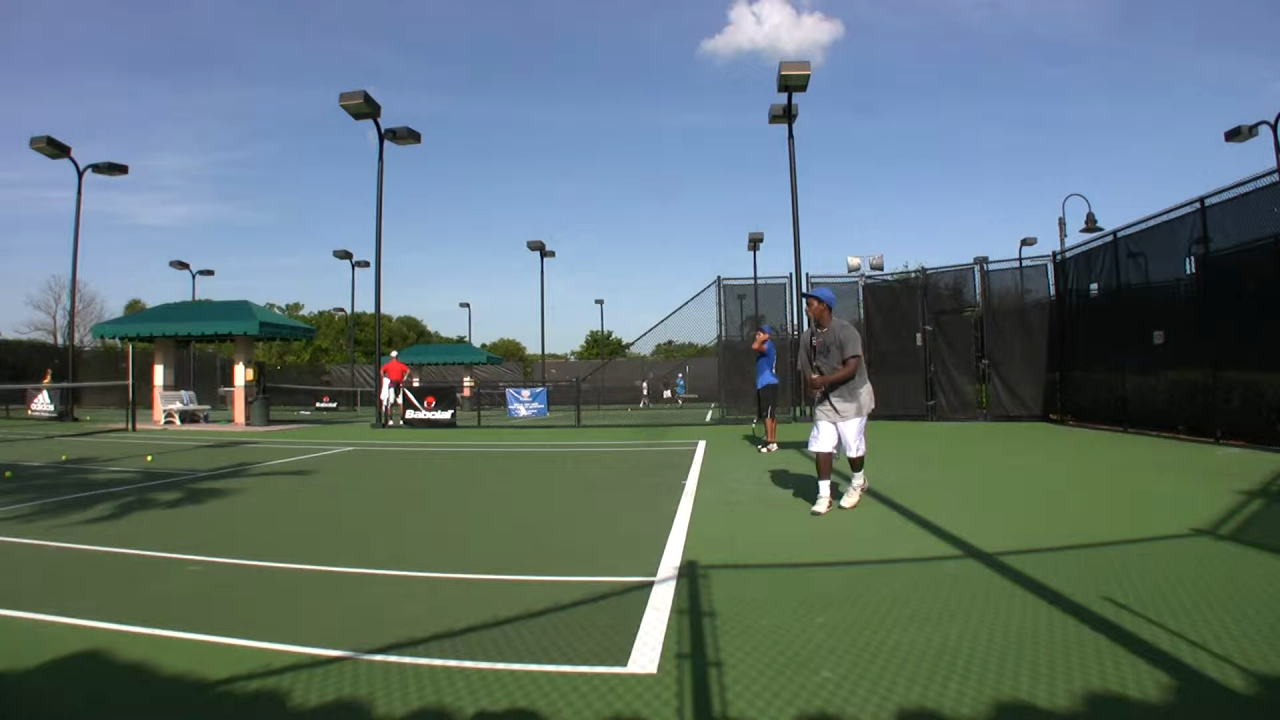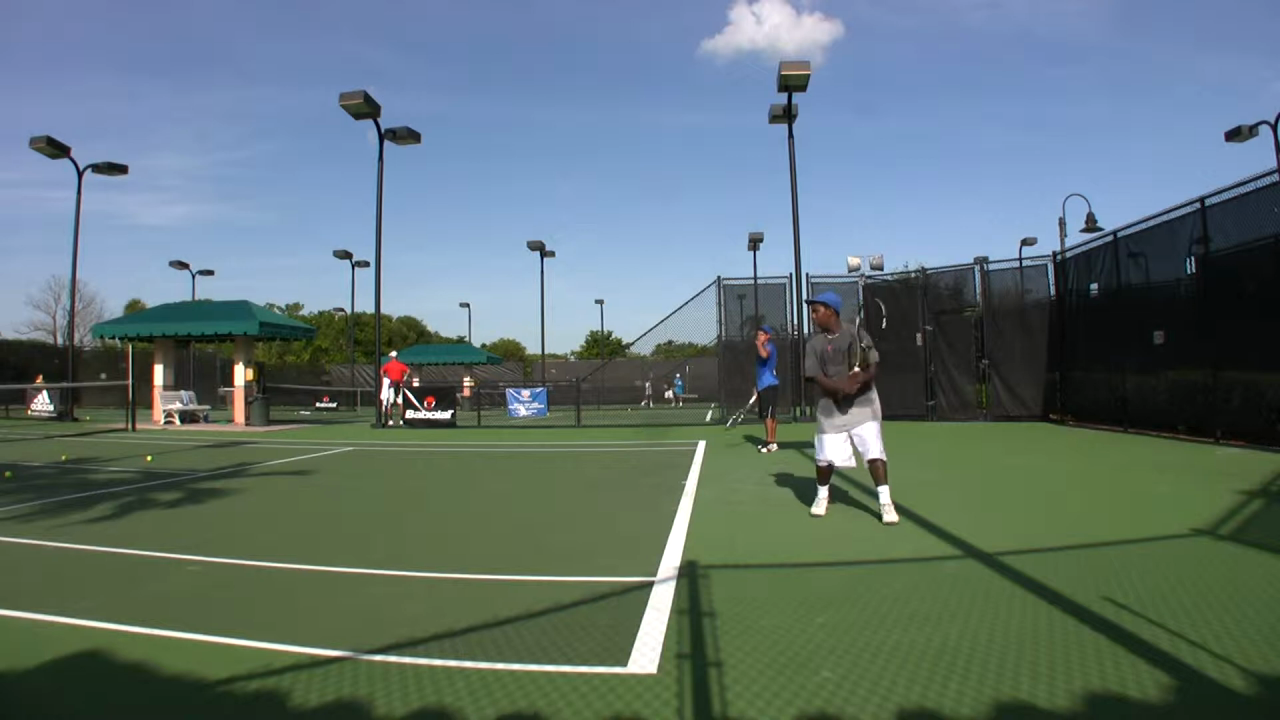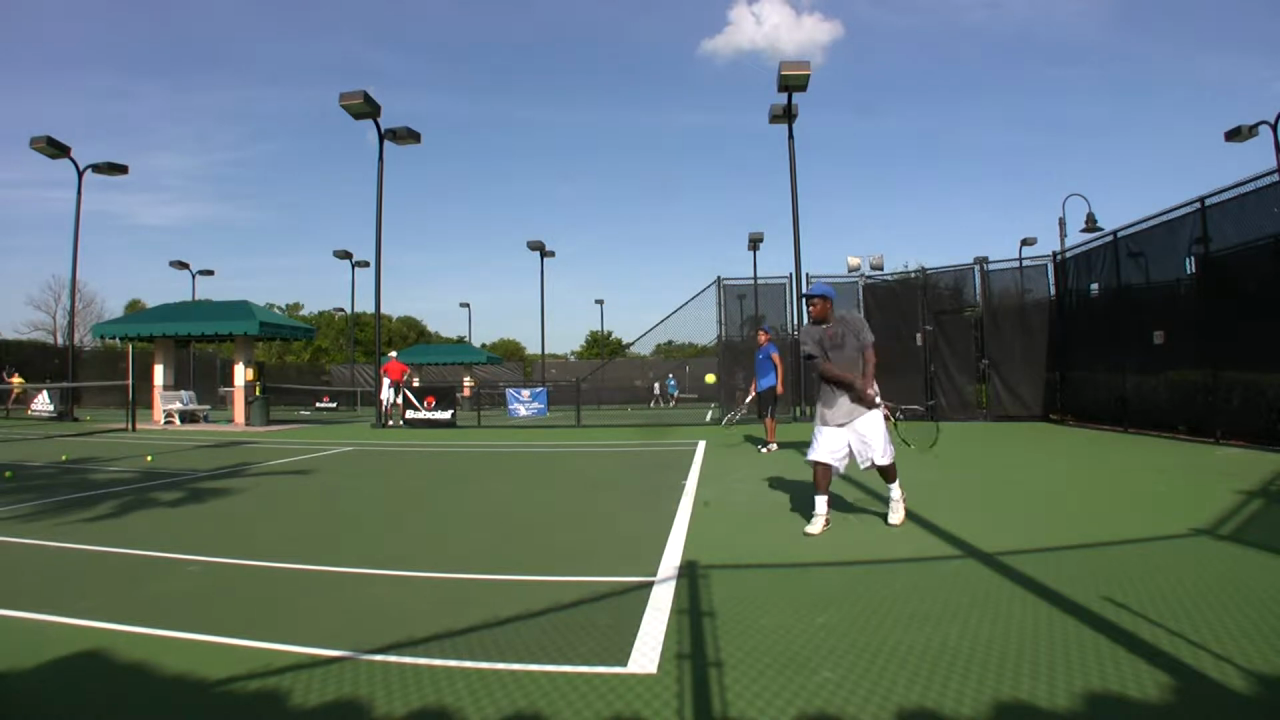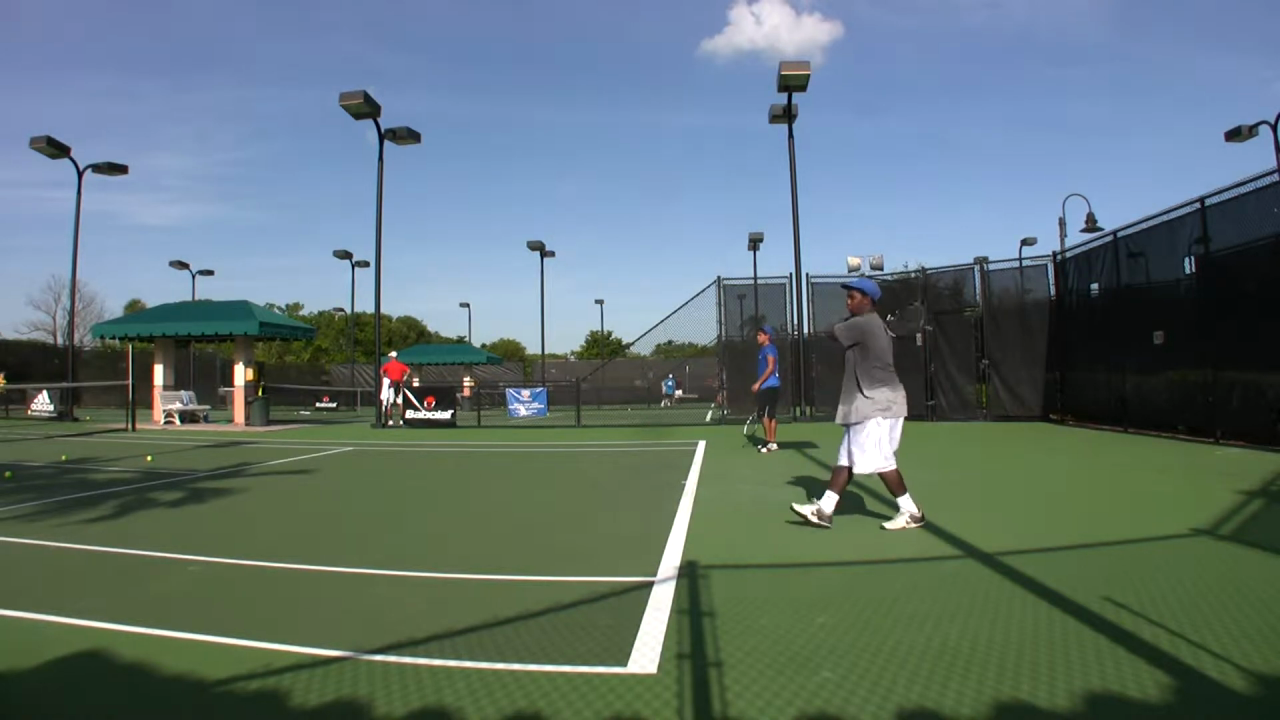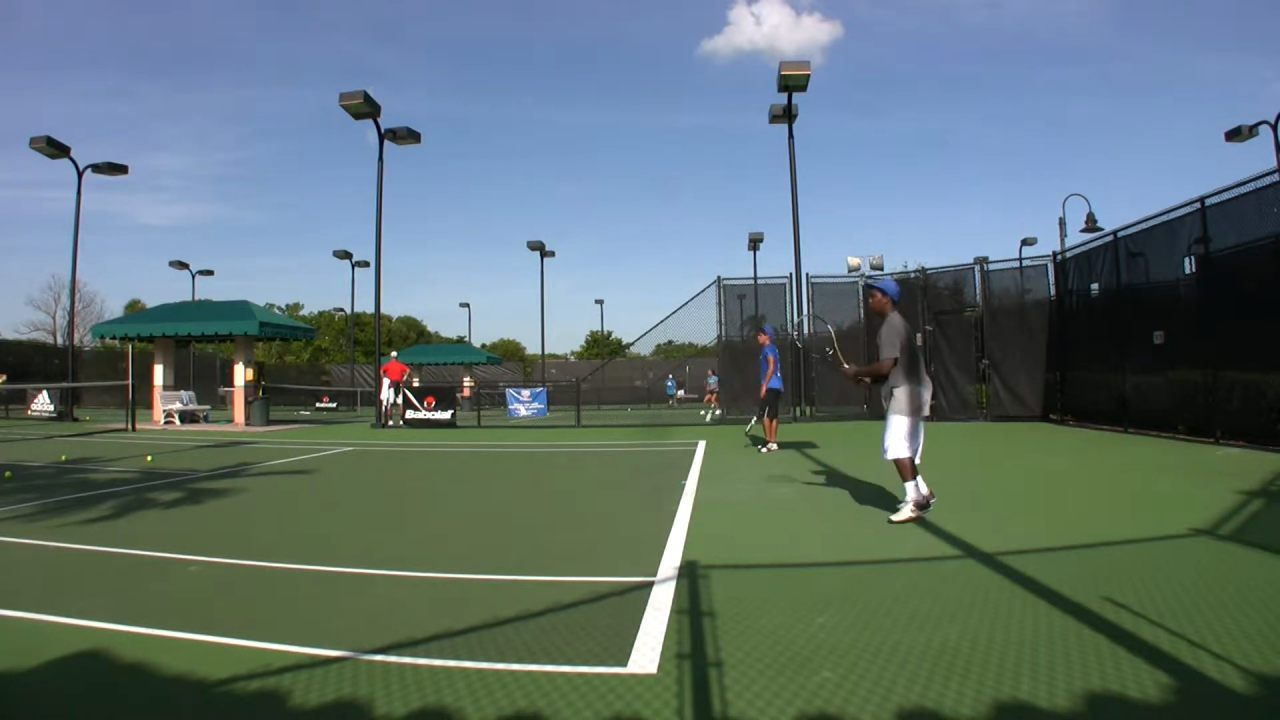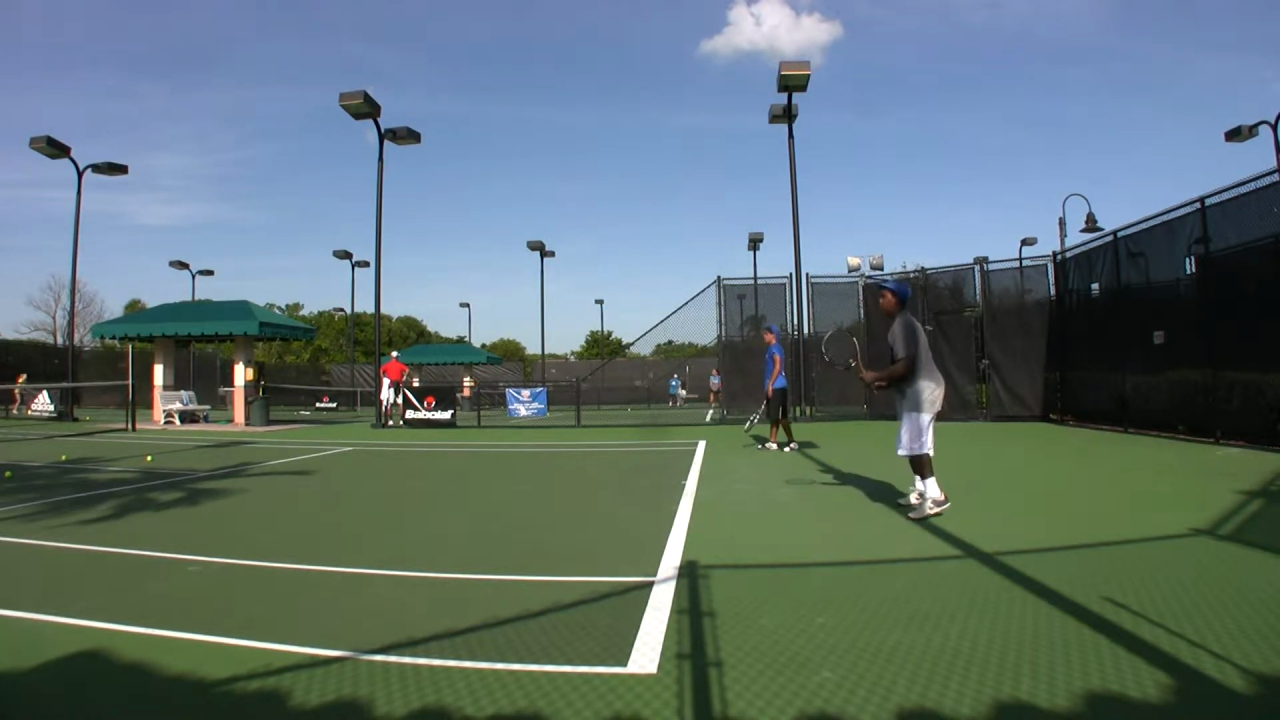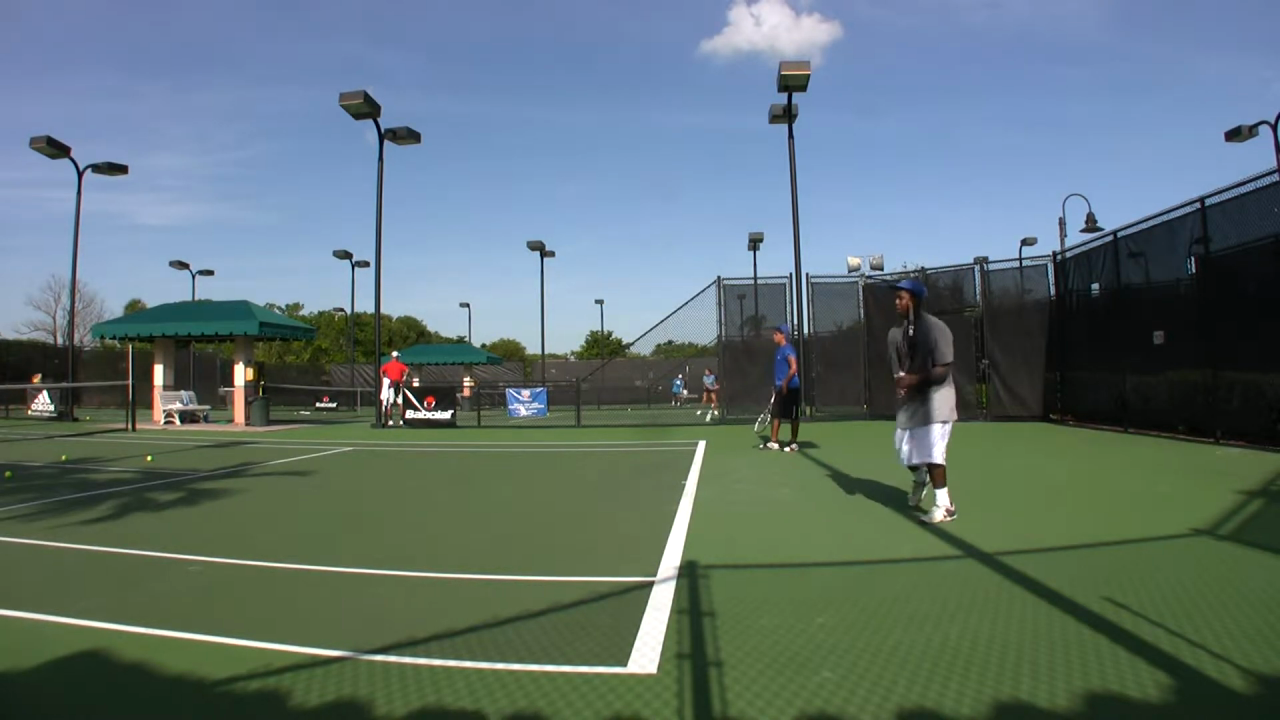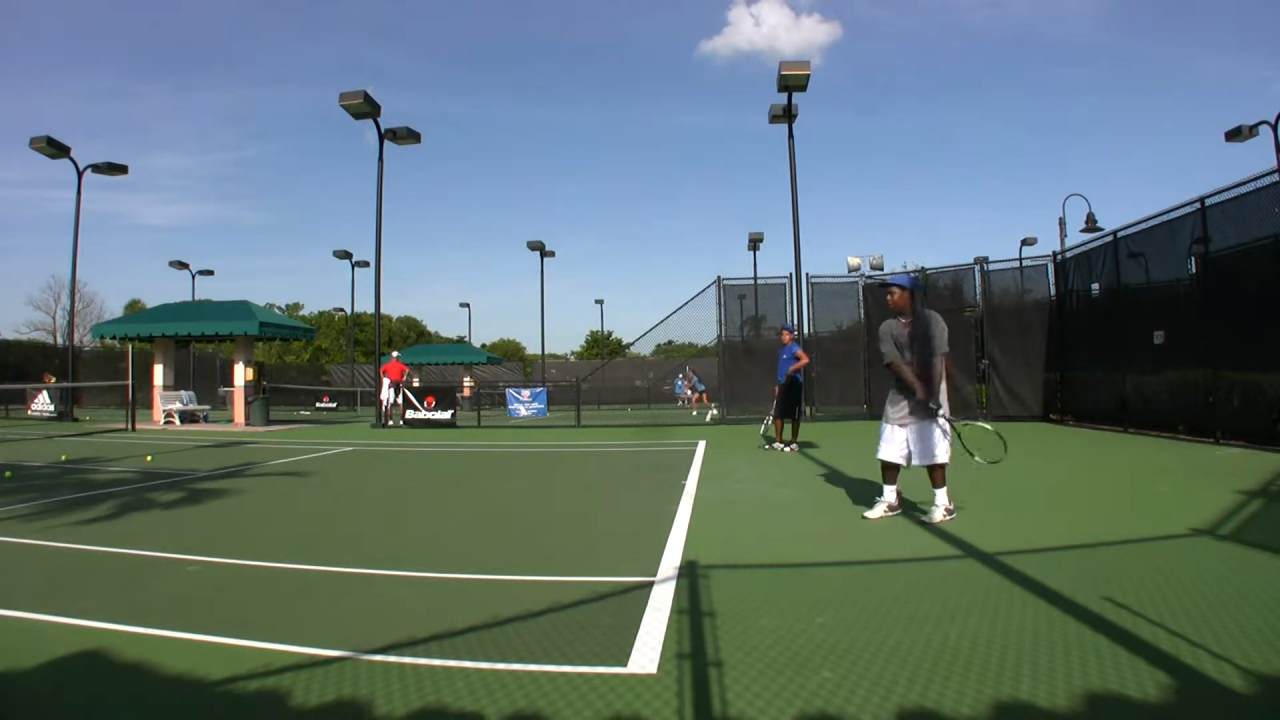
dt=0.5s
person 1, frame 1
left shoulder: (845, 330)
right shoulder: (807, 336)
left elbow: (852, 368)
right elbow: (806, 370)
left wrist: (824, 380)
right wrist: (812, 385)
left hip: (852, 398)
right hip: (825, 400)
left knee: (853, 447)
right knee: (821, 447)
left ankle: (858, 483)
right ankle: (824, 496)
person 1, frame 2
left shoulder: (858, 335)
right shoulder: (814, 343)
left elbow: (872, 370)
right elbow: (817, 378)
left wrist: (858, 380)
right wrist: (841, 387)
left hip: (863, 406)
right hip: (831, 408)
left knee: (874, 451)
right knee: (825, 458)
left ankle: (886, 503)
right ankle: (822, 495)
person 1, frame 3
left shoulder: (851, 321)
right shoulder: (808, 333)
left elbow: (868, 354)
right elbow: (823, 367)
left wrist: (867, 384)
right wrist: (854, 382)
left hip: (862, 403)
right hip: (832, 406)
left knee: (881, 455)
right knee: (820, 457)
left ankle: (896, 497)
right ankle: (820, 515)
person 1, frame 4
left shoulder: (863, 324)
right shoulder: (873, 325)
left elbow: (835, 331)
left wrist: (845, 323)
left hip: (880, 405)
right hip: (866, 404)
left knee: (879, 459)
right knee: (846, 457)
left ankle: (910, 512)
right ankle: (823, 509)
person 1, frame 5
left shoulder: (891, 326)
right shoulder: (896, 324)
left elbow: (884, 367)
left wrist: (857, 372)
right wrist: (870, 377)
left hip: (906, 395)
right hip: (907, 394)
left knee: (897, 448)
right knee: (904, 449)
left ankle: (919, 497)
right ankle: (919, 493)
person 1, frame 6
left shoulder: (901, 326)
right shoulder: (904, 324)
left elbow: (904, 367)
left wrist: (876, 376)
right wrist: (886, 381)
left hip: (921, 390)
right hip: (917, 390)
left knee: (914, 444)
right knee: (911, 444)
left ankle: (935, 497)
right ankle: (921, 490)
person 1, frame 7
left shoulder: (936, 328)
right shoulder: (896, 333)
left elbow: (944, 369)
right elbow: (896, 368)
left wrist: (915, 380)
right wrist: (901, 382)
left hip: (936, 398)
right hip: (909, 400)
left knee: (932, 453)
right knee: (906, 452)
left ankle: (944, 505)
right ankle: (921, 478)
person 1, frame 8
left shoulder: (932, 320)
right shoulder: (887, 328)
left elbow: (938, 358)
right elbow: (895, 364)
left wrist: (934, 390)
right wrist: (918, 388)
left hip: (929, 398)
right hip: (901, 398)
left knee: (931, 453)
right knee: (889, 451)
left ankle: (943, 505)
right ankle: (890, 501)
